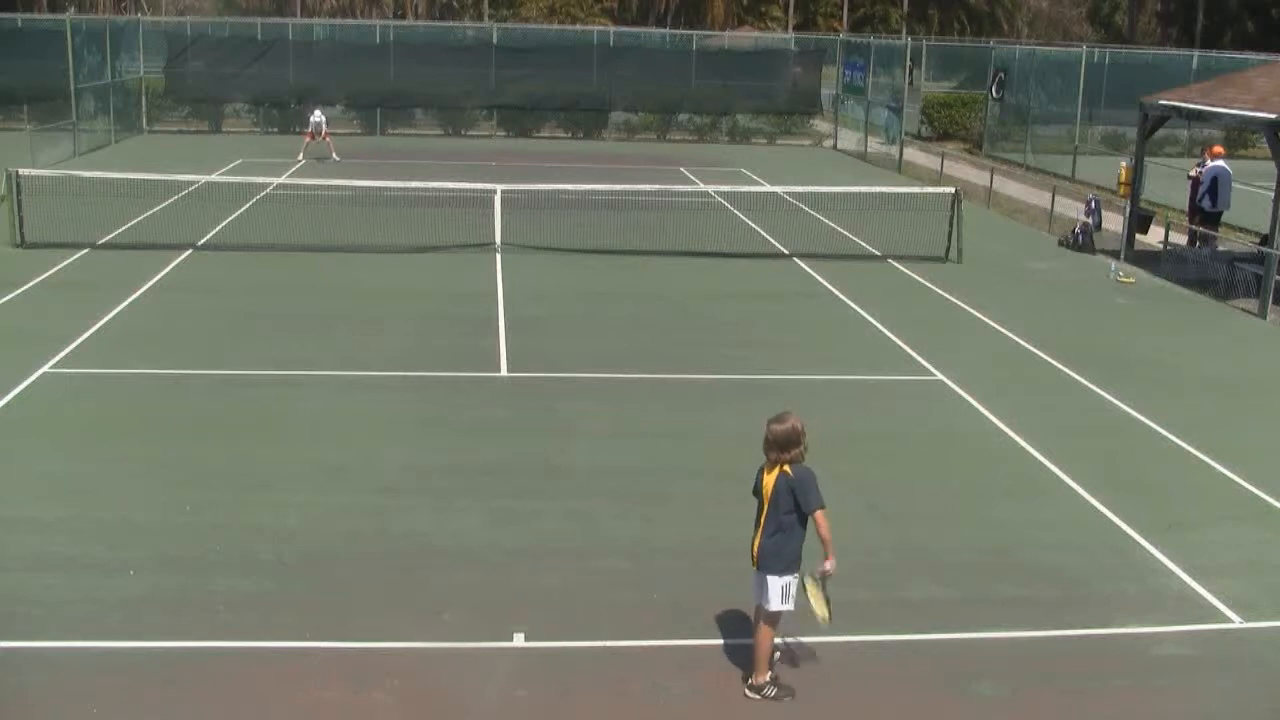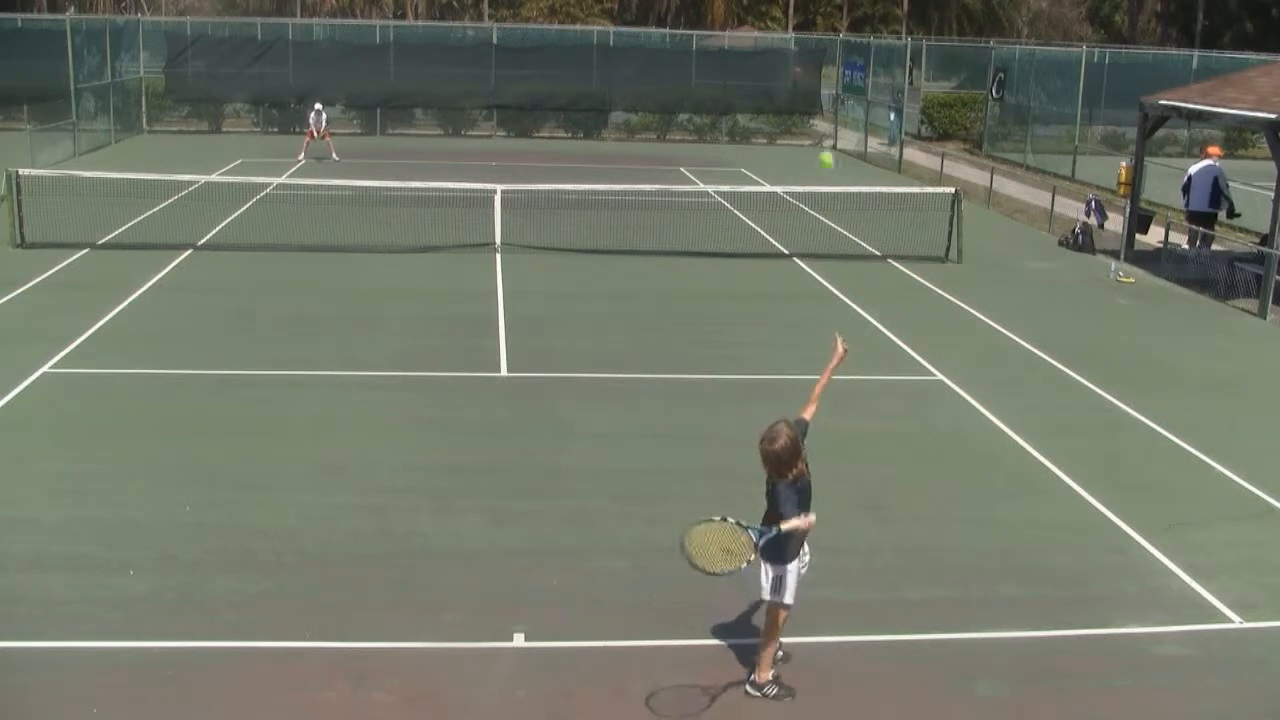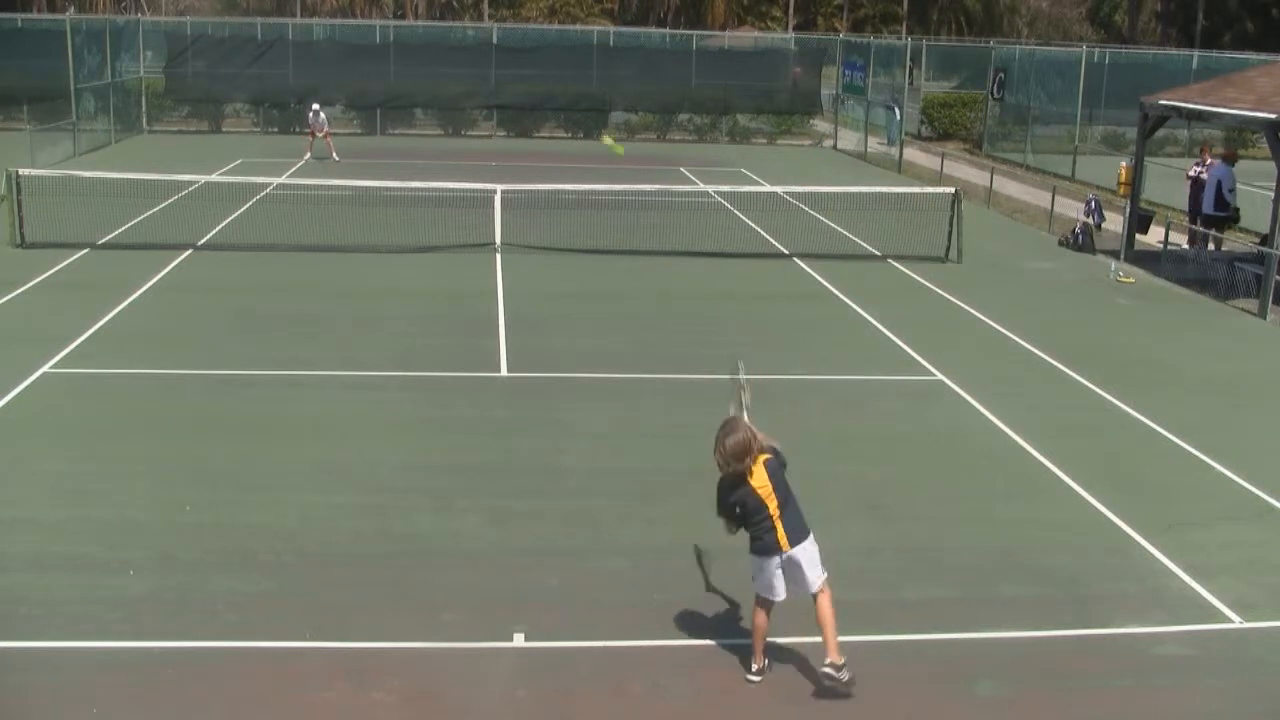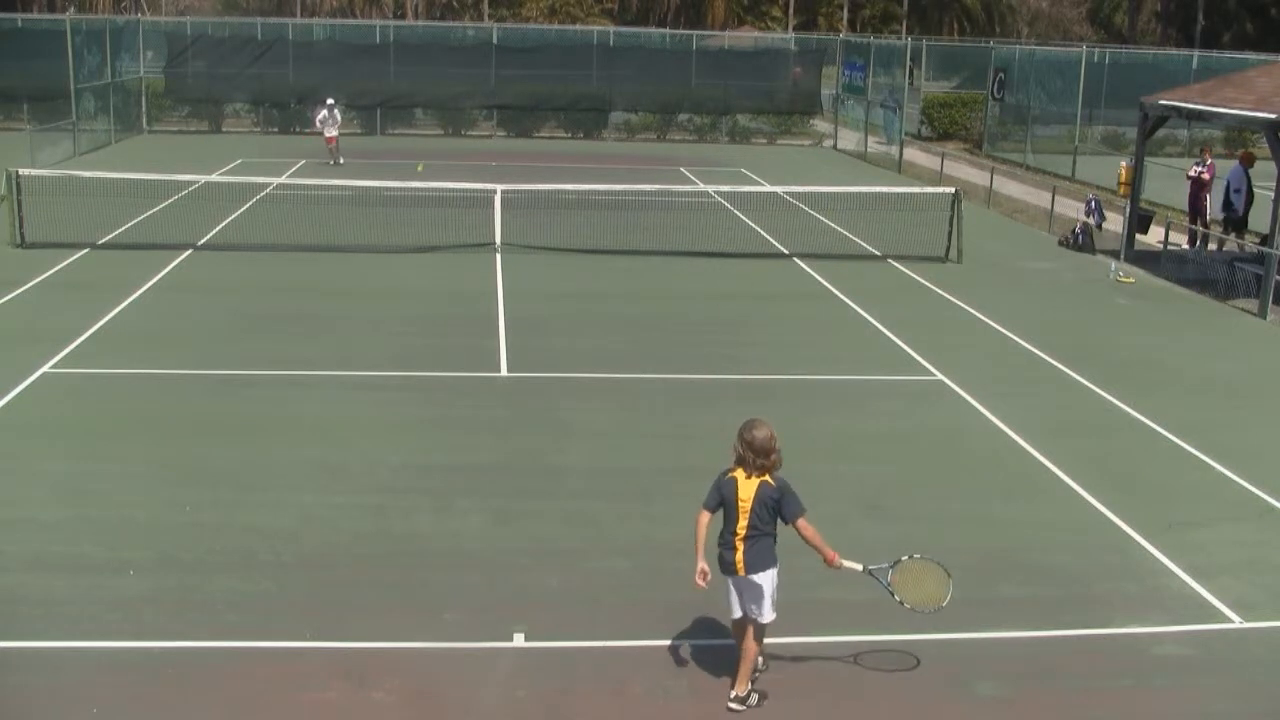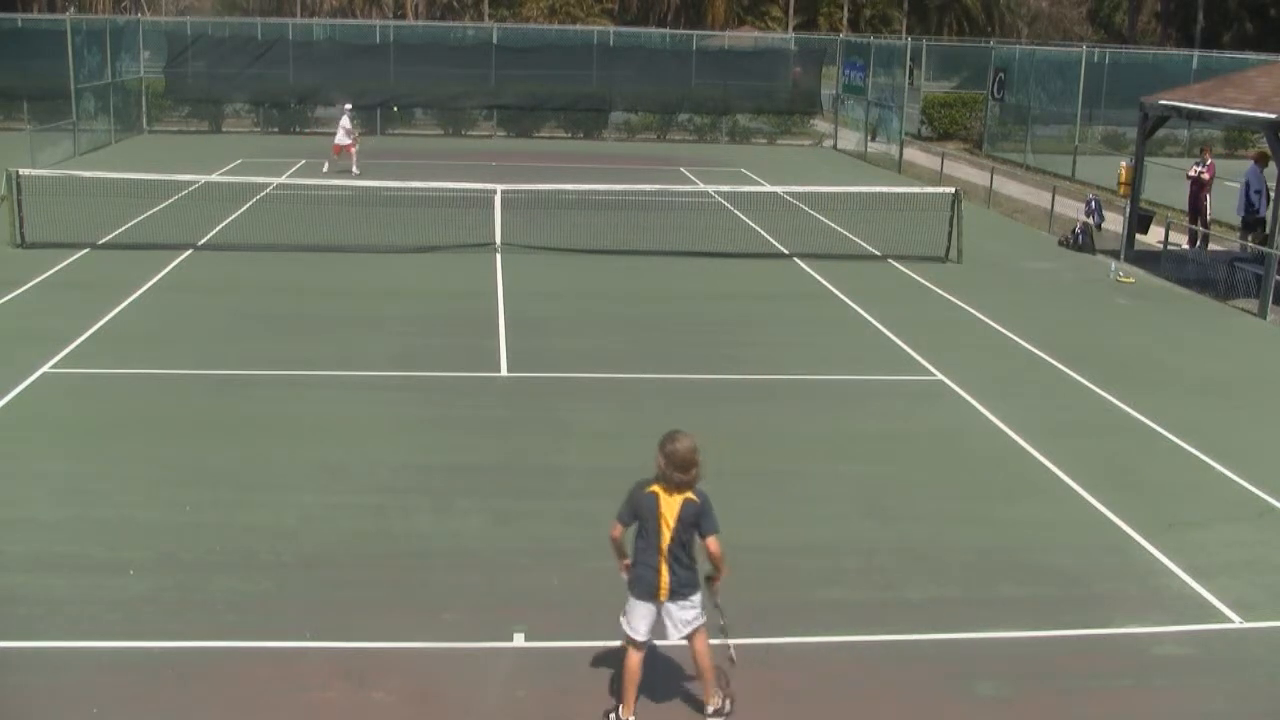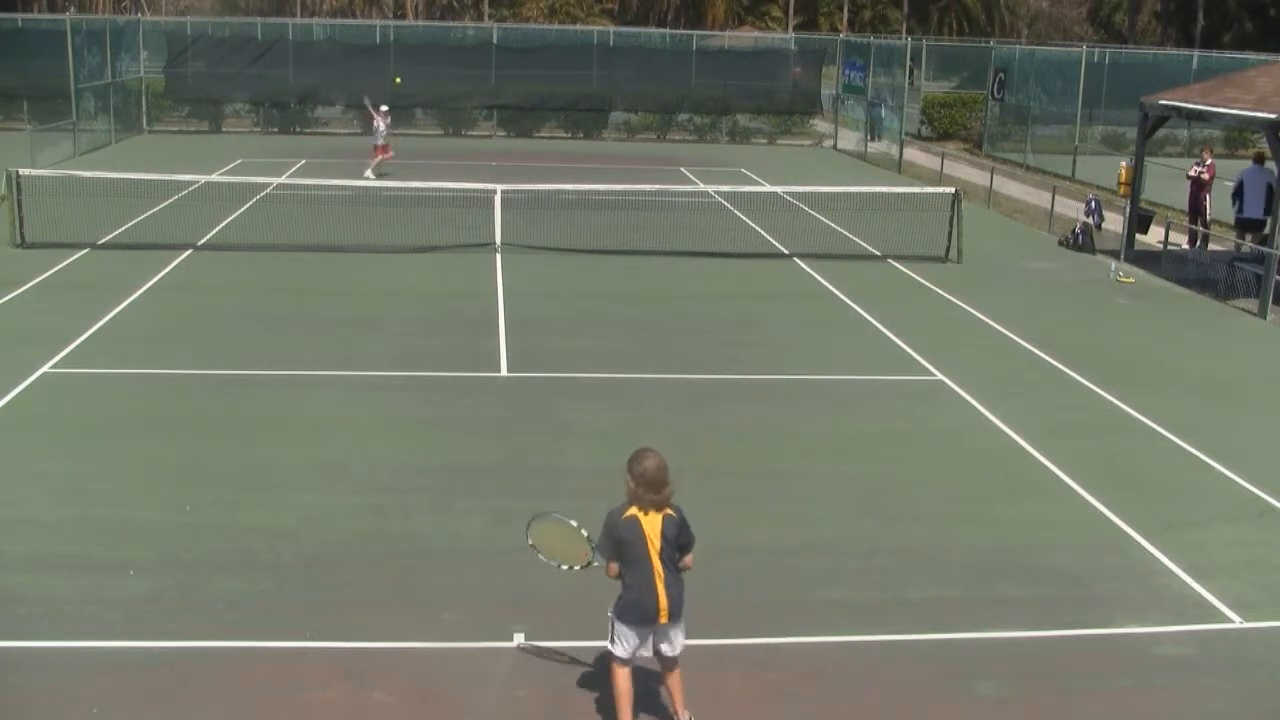
dt=0.7s
person 1, frame 1
left shoulder: (766, 470)
right shoulder: (802, 475)
right elbow: (819, 518)
right wrist: (829, 555)
left hip: (764, 551)
right hip: (781, 559)
left knee: (765, 610)
right knee: (770, 617)
left ankle: (765, 655)
right ankle: (759, 680)
person 1, frame 2
left shoulder: (792, 440)
right shoulder: (785, 486)
left elbow: (812, 401)
right elbow: (787, 523)
left wrist: (835, 362)
right wrist: (801, 523)
left hip: (791, 546)
right hip: (780, 550)
left knee: (779, 605)
right knee: (779, 609)
left ankle: (769, 649)
right ankle: (760, 677)
person 1, frame 3
left shoulder: (727, 485)
right shoulder: (772, 459)
left elbow: (731, 526)
right wrist: (754, 433)
left hip: (763, 550)
right hip: (798, 540)
left knee: (763, 601)
right knee: (822, 593)
left ankle: (756, 664)
right ankle: (834, 661)
person 1, frame 4
left shoulder: (725, 480)
right shoulder: (777, 487)
left elbow: (703, 519)
right elbow: (801, 526)
left wrist: (700, 560)
right wrist: (827, 553)
left hip: (729, 562)
right hip: (761, 565)
left knee: (740, 618)
right knee: (756, 625)
left ankle: (750, 663)
right ankle: (740, 690)
person 1, frame 5
left shoulder: (641, 492)
right shoulder: (698, 500)
left elbow: (616, 534)
right elbow: (714, 550)
left wrist: (623, 558)
right wrist: (718, 574)
left hip: (643, 585)
right hip: (682, 587)
left knee: (635, 647)
right knee: (697, 636)
person 1, frame 6
left shoulder: (617, 518)
right shoulder: (674, 515)
left elbow: (612, 570)
right elbow: (687, 562)
left hip: (634, 607)
right hip: (671, 605)
left knee: (620, 663)
right knee: (669, 661)
